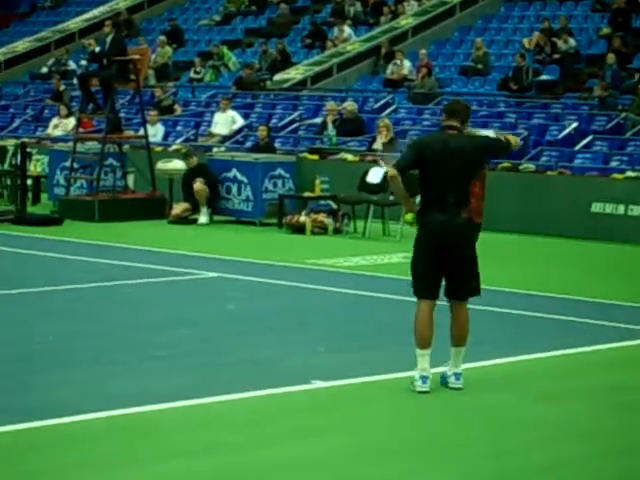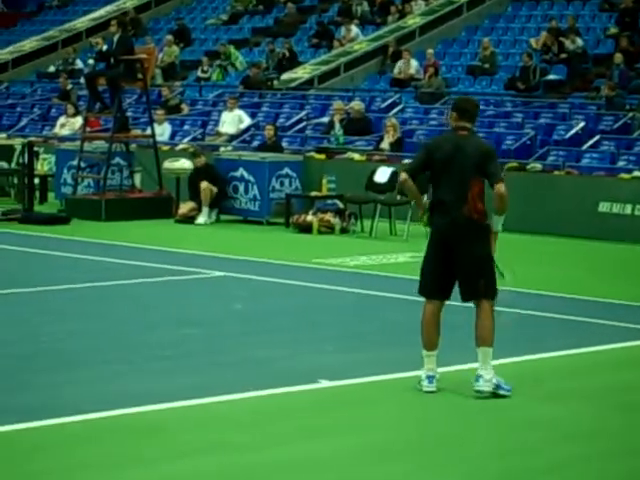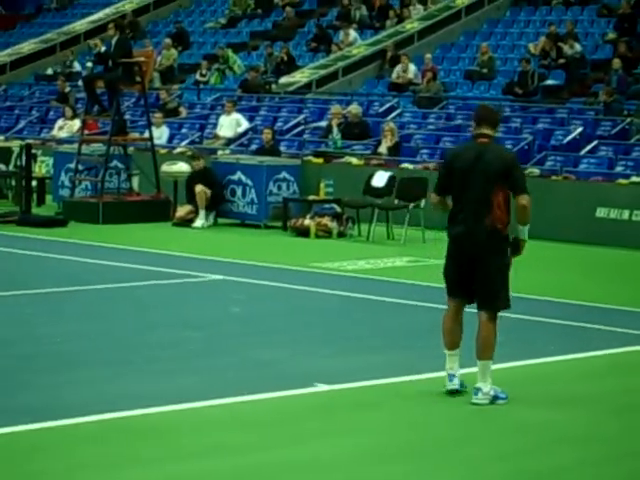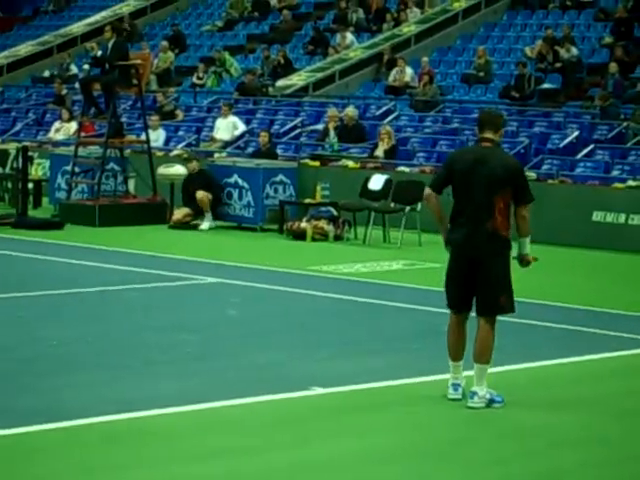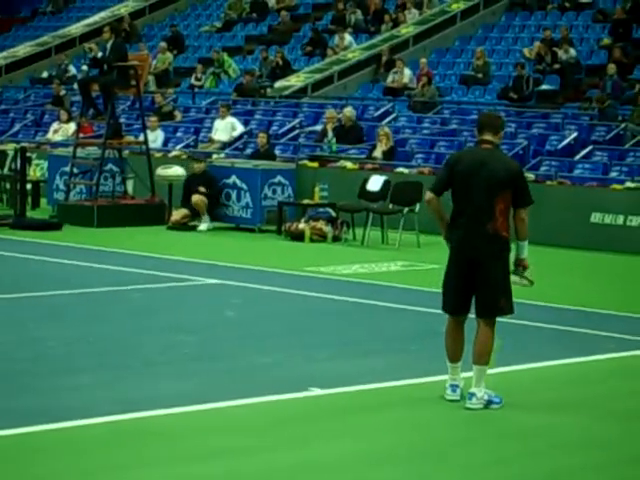
dt=0.4s
person 1, frame 1
left shoulder: (423, 143)
right shoulder: (477, 145)
left elbow: (393, 174)
right elbow: (514, 143)
left wrist: (408, 205)
right wrist: (489, 134)
left hip: (430, 228)
right hip: (462, 230)
left knee: (425, 301)
right knee: (459, 302)
left ankle: (423, 374)
right ankle: (455, 371)
person 1, frame 2
left shoulder: (434, 145)
right shoulder: (483, 149)
left elbow: (404, 178)
right elbow: (500, 190)
left wrist: (423, 205)
right wrist: (496, 227)
left hip: (441, 230)
right hip: (472, 231)
left knee: (433, 302)
right knee: (484, 302)
left ankle: (429, 373)
right ankle: (485, 375)
person 1, frame 3
left shoulder: (454, 155)
right shoulder: (506, 158)
left elbow: (436, 199)
right elbow: (523, 202)
right wrist: (521, 235)
left hip: (459, 238)
right hip: (492, 240)
left knee: (455, 303)
right knee: (488, 312)
left ankle: (452, 373)
right ankle: (483, 386)
person 1, frame 4
left shoulder: (457, 158)
right shoulder: (511, 164)
left elbow: (430, 193)
right elbow: (522, 213)
left wrist: (445, 229)
right wrist: (524, 248)
left hip: (460, 244)
right hip: (493, 247)
left knee: (457, 314)
right knee: (487, 318)
left ankle: (455, 382)
right ankle: (479, 390)
person 1, frame 5
left shoulder: (457, 160)
right shoulder: (511, 167)
left elbow: (431, 197)
right elbow: (521, 215)
left wrist: (446, 227)
right wrist: (522, 253)
left hip: (460, 246)
right hip: (492, 249)
left knee: (456, 316)
right knee: (486, 319)
left ankle: (453, 383)
right ankle: (477, 391)
